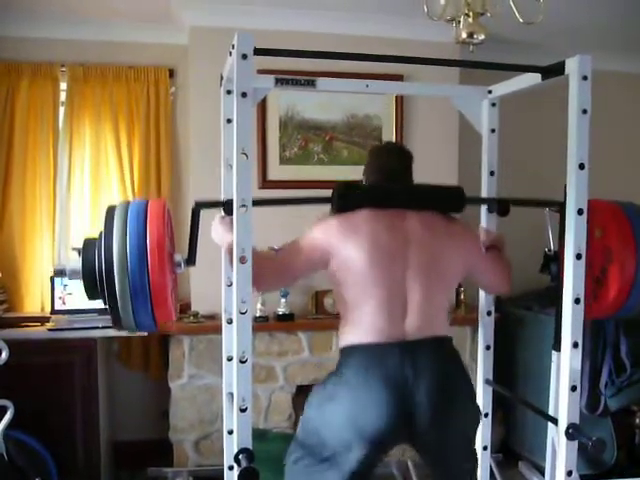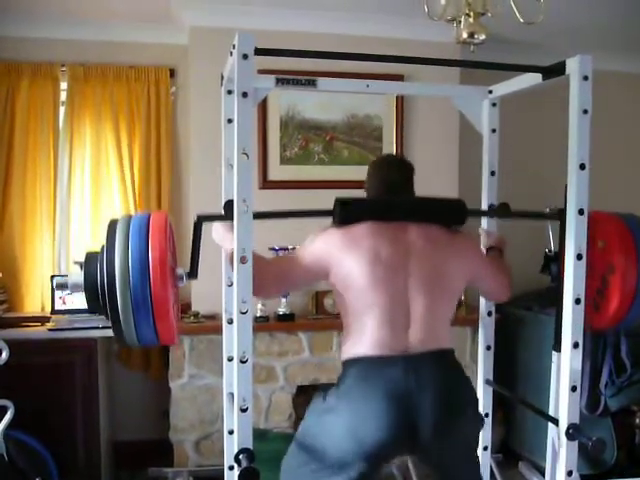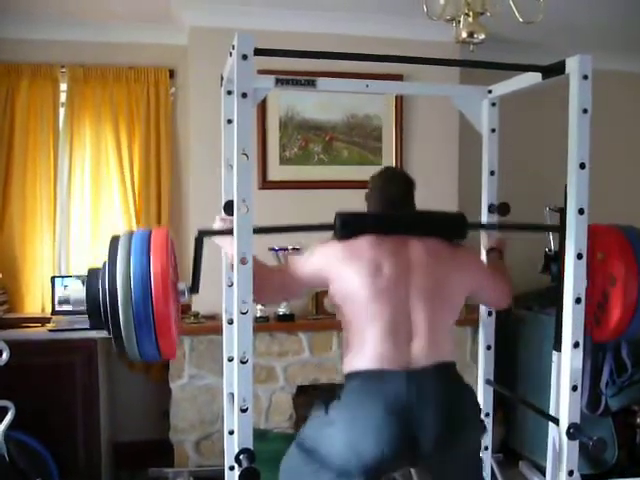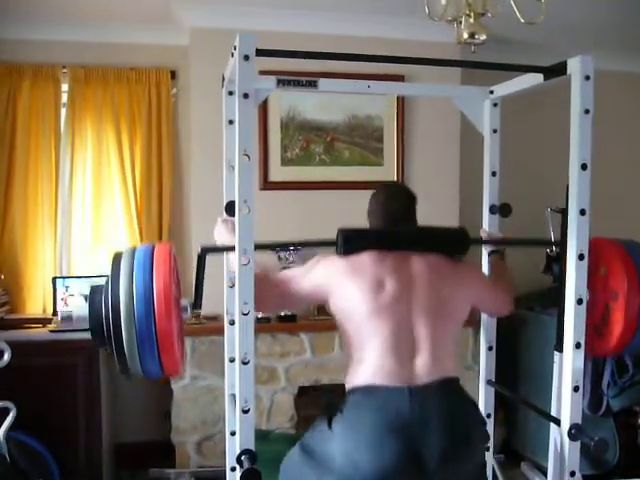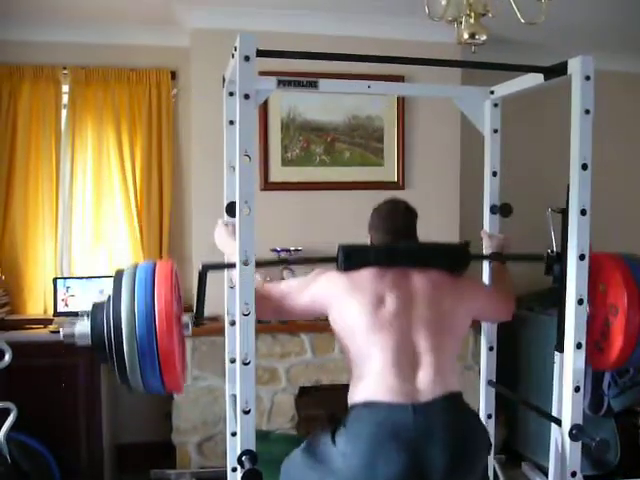
dt=0.1s
person 1, frame 1
left shoulder: (339, 230)
right shoulder: (454, 232)
left elbow: (262, 276)
right elbow: (500, 283)
left wrist: (229, 239)
right wrist: (494, 246)
left hip: (366, 377)
right hip: (440, 374)
person 1, frame 2
left shoulder: (340, 241)
right shoulder: (456, 244)
left elbow: (261, 282)
right elbow: (501, 290)
left wrist: (229, 239)
right wrist: (494, 250)
left hip: (370, 388)
right hip: (443, 388)
person 1, frame 3
left shoulder: (340, 254)
right shoulder: (456, 257)
left elbow: (262, 288)
right elbow: (502, 297)
left wrist: (231, 242)
right wrist: (495, 252)
left hip: (370, 404)
right hip: (444, 401)
person 1, frame 4
left shoulder: (340, 269)
right shoulder: (457, 272)
left elbow: (262, 293)
right elbow: (505, 302)
left wrist: (231, 242)
right wrist: (496, 253)
left hip: (374, 418)
right hip: (448, 418)
person 1, frame 5
left shoulder: (340, 284)
right shoulder: (457, 287)
left elbow: (262, 301)
right elbow: (505, 308)
left wrist: (231, 248)
right wrist: (497, 256)
left hip: (375, 437)
right hip: (451, 432)
